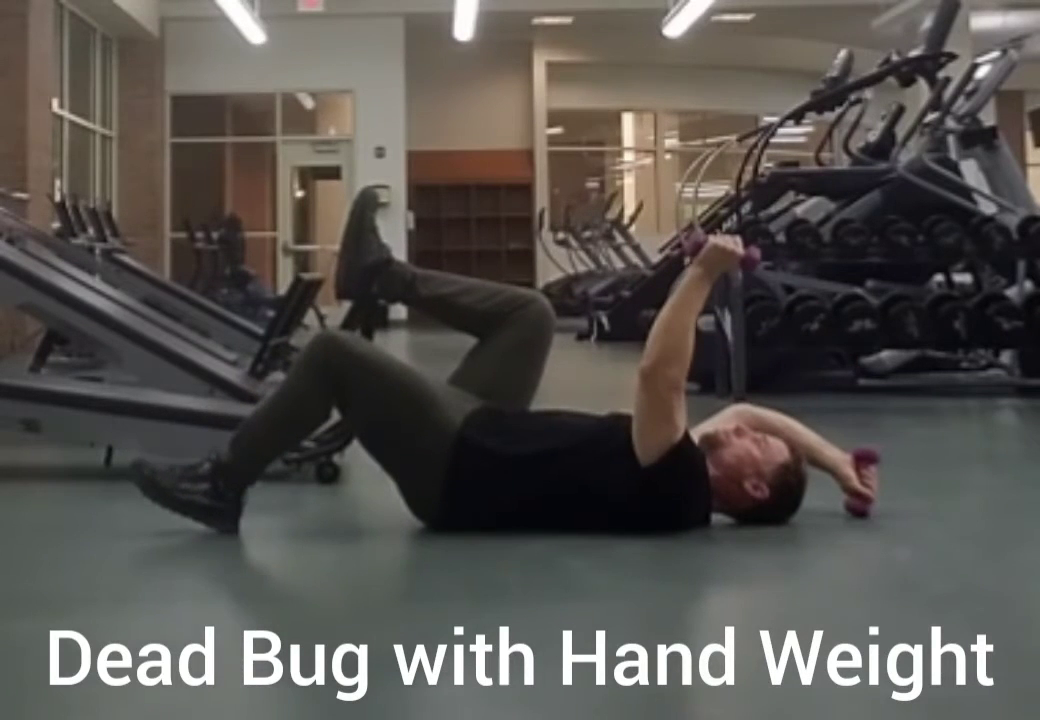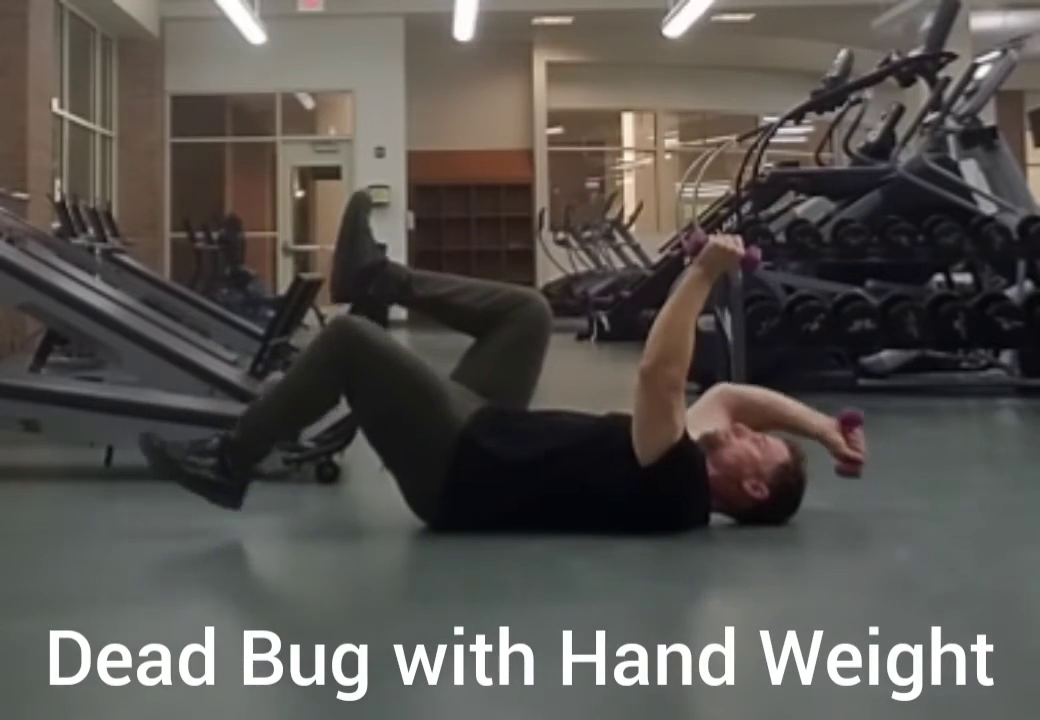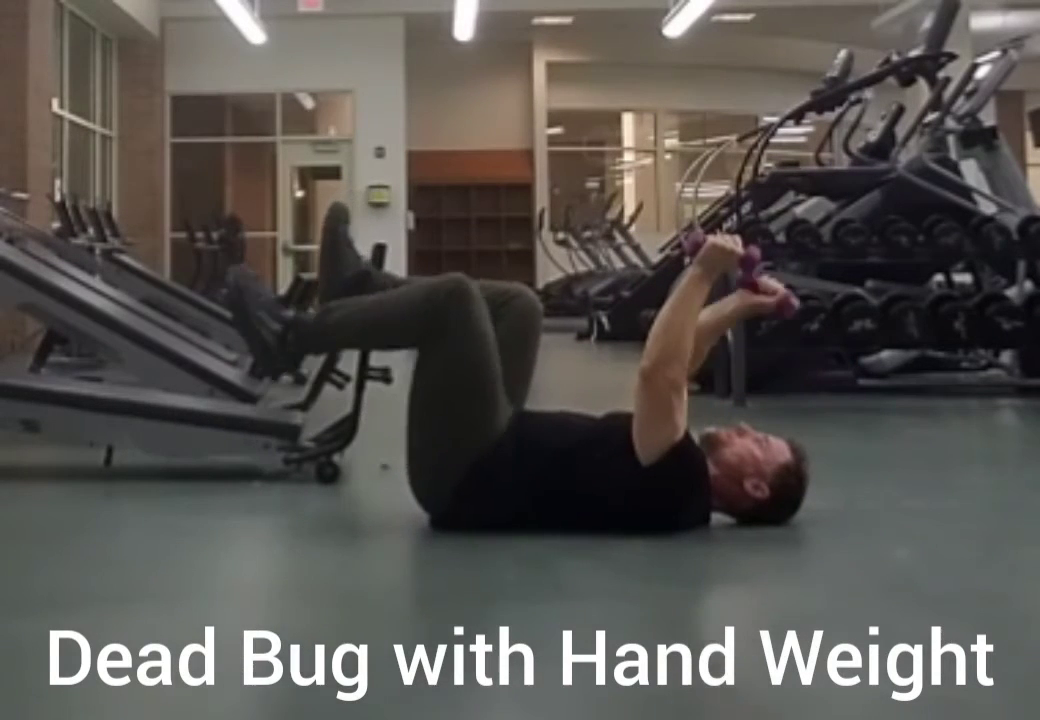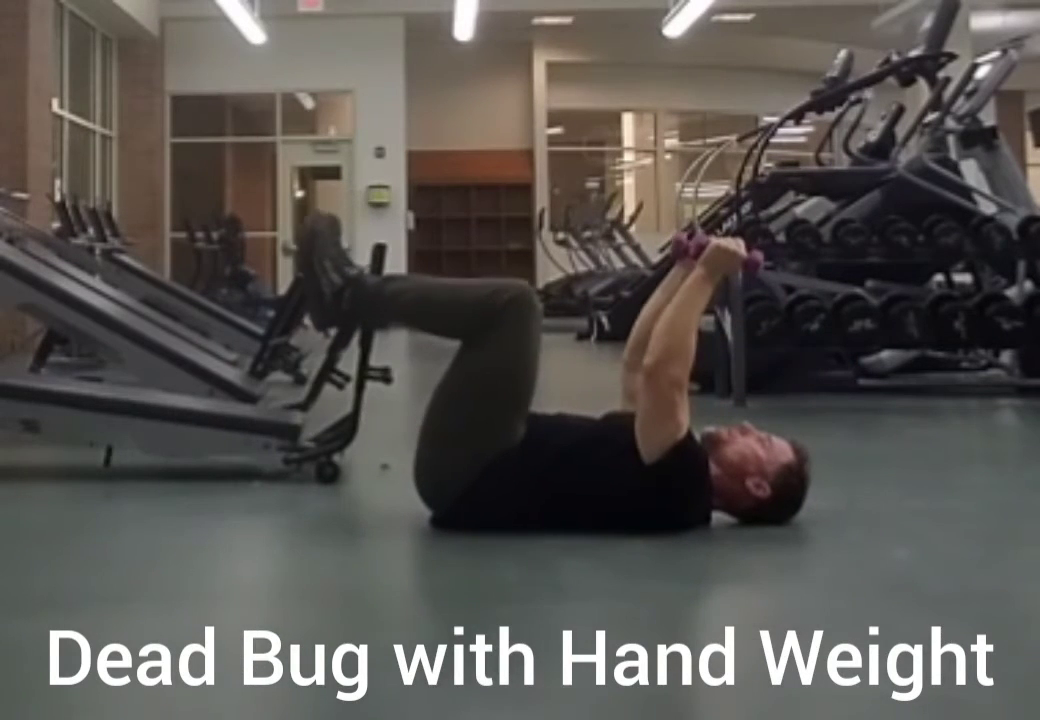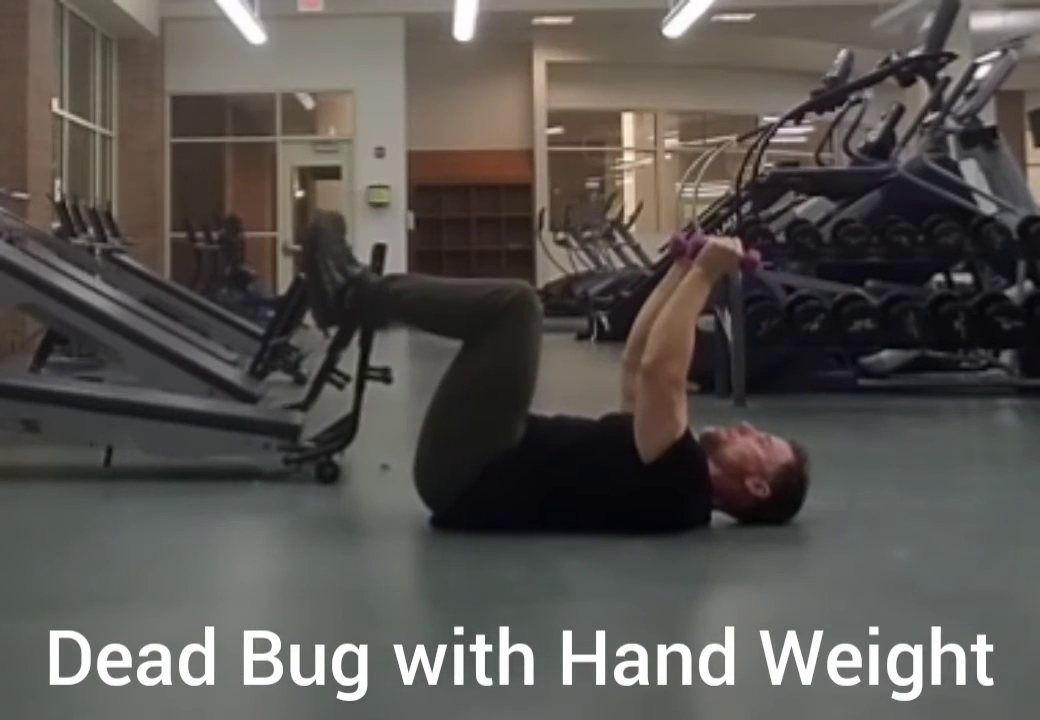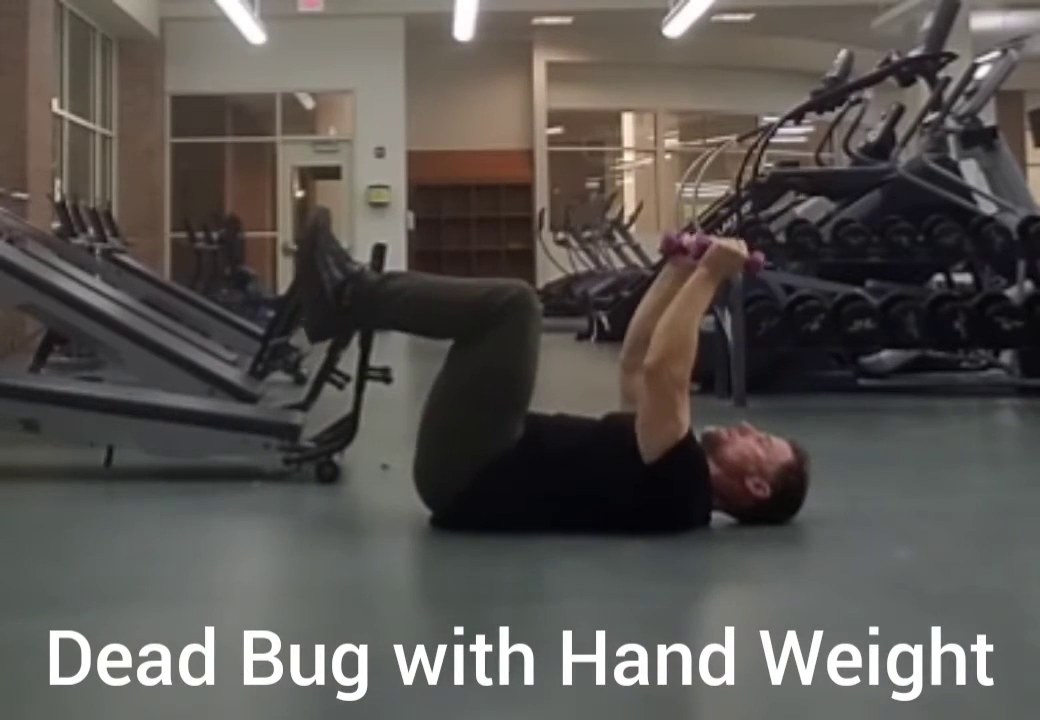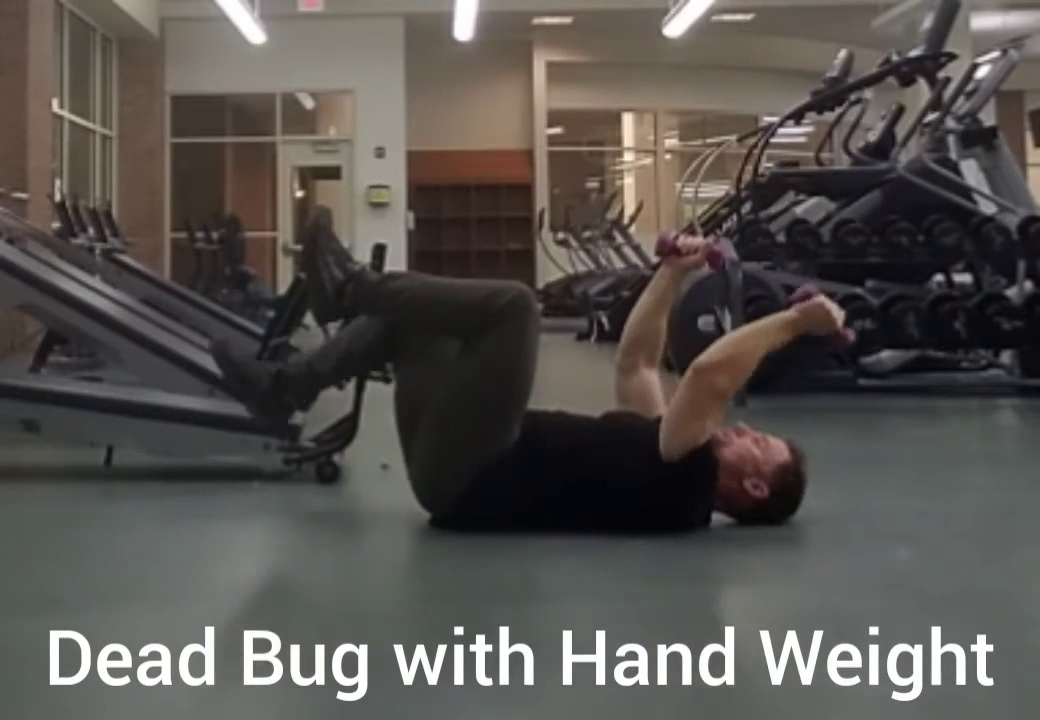
dt=0.4s
person 1, frame 1
left shoulder: (675, 488)
right shoulder: (693, 474)
left elbow: (658, 375)
right elbow: (749, 410)
left wrist: (701, 274)
right wrist: (838, 460)
left hip: (458, 468)
right hip: (484, 438)
left knee: (333, 354)
right knee: (530, 311)
left ankle: (221, 487)
right ankle: (382, 276)
person 1, frame 2
left shoulder: (677, 488)
right shoulder: (691, 465)
left elbow: (660, 376)
right elbow: (728, 396)
left wrist: (703, 273)
right wrist: (825, 427)
left hip: (461, 470)
right hip: (487, 441)
left knee: (353, 338)
right knee: (527, 309)
left ankle: (229, 465)
right ankle: (378, 275)
person 1, frame 3
left shoulder: (668, 489)
right shoulder: (689, 468)
left elbow: (661, 373)
right elbow: (677, 365)
left wrist: (702, 278)
right wrist: (744, 306)
left hip: (471, 477)
right hip: (496, 456)
left knee: (455, 298)
right knee: (518, 306)
left ankle: (289, 337)
right ankle: (367, 284)
person 1, frame 4
left shoulder: (680, 485)
right shoulder: (676, 463)
left elbow: (664, 374)
right elbow: (638, 361)
left wrist: (707, 277)
right wrist: (685, 271)
left hip: (468, 479)
right hip: (479, 472)
left knee: (513, 302)
right knee: (509, 309)
left ankle: (351, 297)
right ankle: (356, 295)
person 1, frame 5
left shoulder: (680, 485)
right shoulder: (675, 461)
left elbow: (661, 373)
right elbow: (637, 361)
left wrist: (704, 275)
right wrist: (683, 269)
left hip: (469, 480)
right hip: (479, 471)
left knee: (514, 303)
right knee: (506, 311)
left ankle: (353, 294)
right ankle: (354, 294)
person 1, frame 6
left shoulder: (680, 487)
right shoulder: (677, 460)
left elbow: (665, 372)
right elbow: (638, 360)
left wrist: (709, 275)
right wrist: (678, 272)
left hip: (468, 480)
right hip: (475, 473)
left knee: (512, 301)
right knee: (489, 309)
left ankle: (352, 293)
right ankle: (343, 311)
person 1, frame 7
left shoulder: (683, 488)
right shoulder: (661, 450)
left elbow: (708, 375)
right elbow: (635, 360)
left wrist: (794, 320)
right wrist: (674, 273)
left hip: (466, 481)
right hip: (461, 470)
left knee: (512, 303)
right knee: (404, 318)
left ankle: (351, 286)
right ankle: (281, 389)
